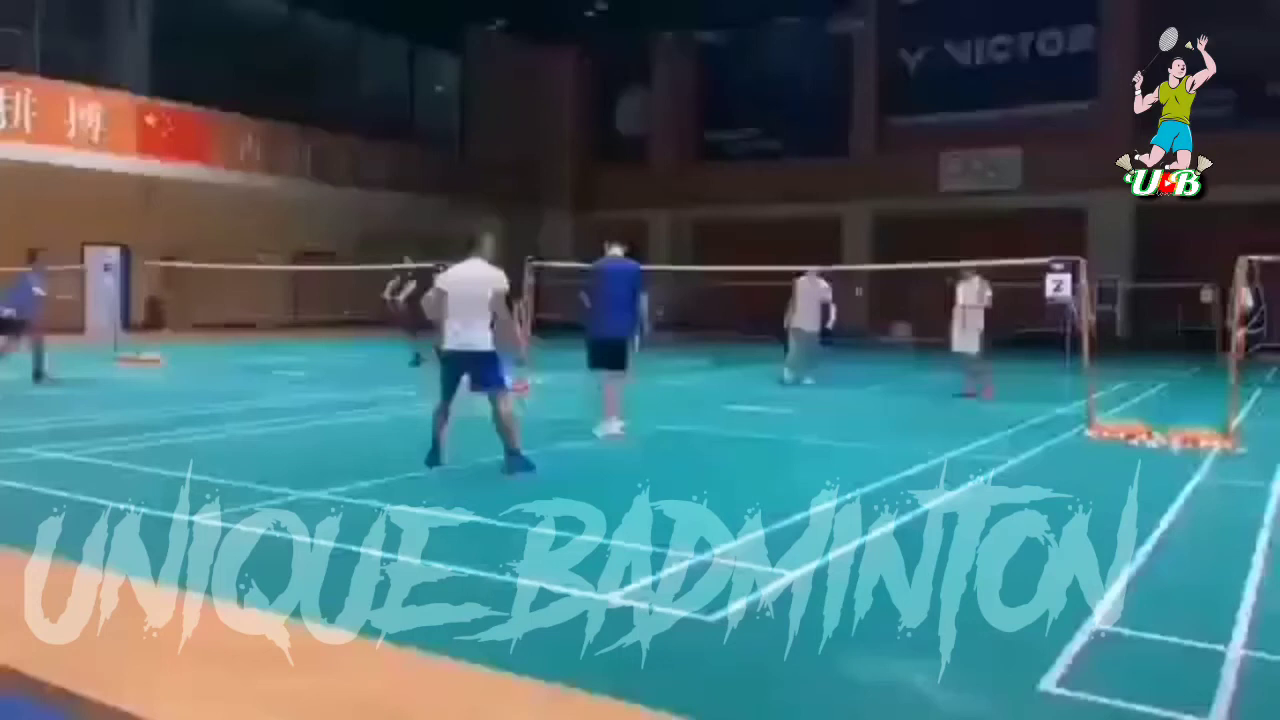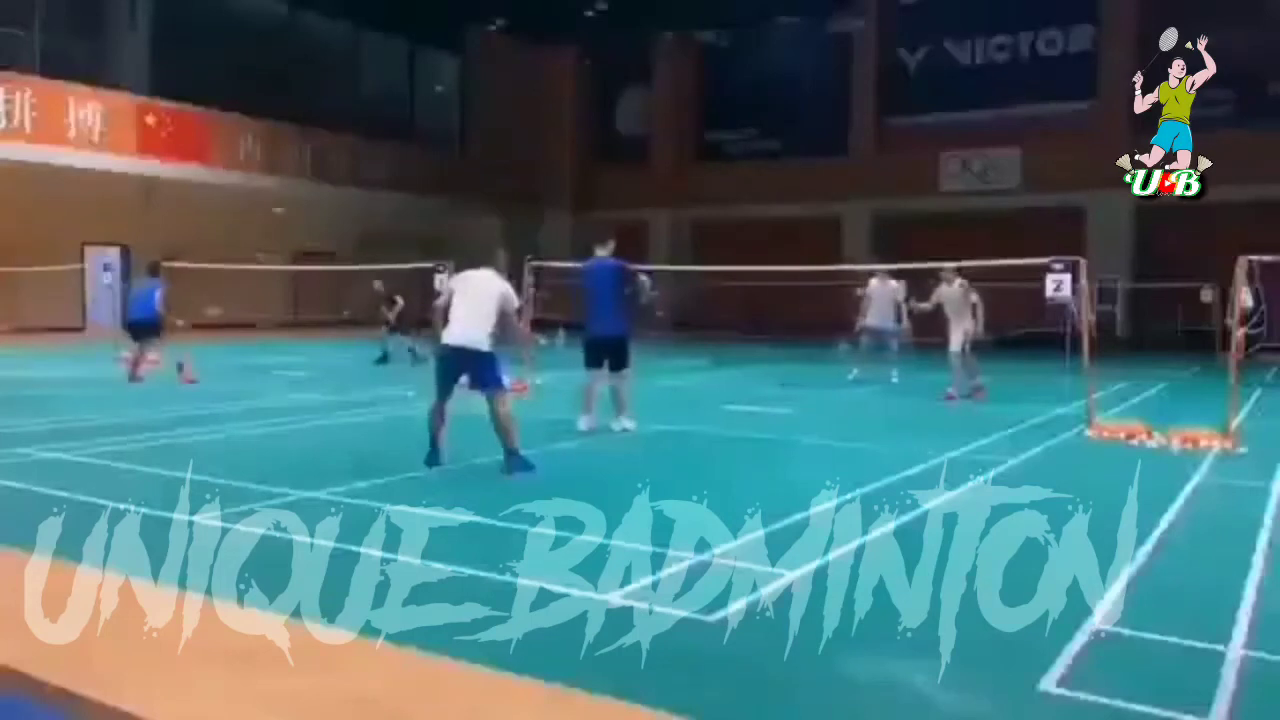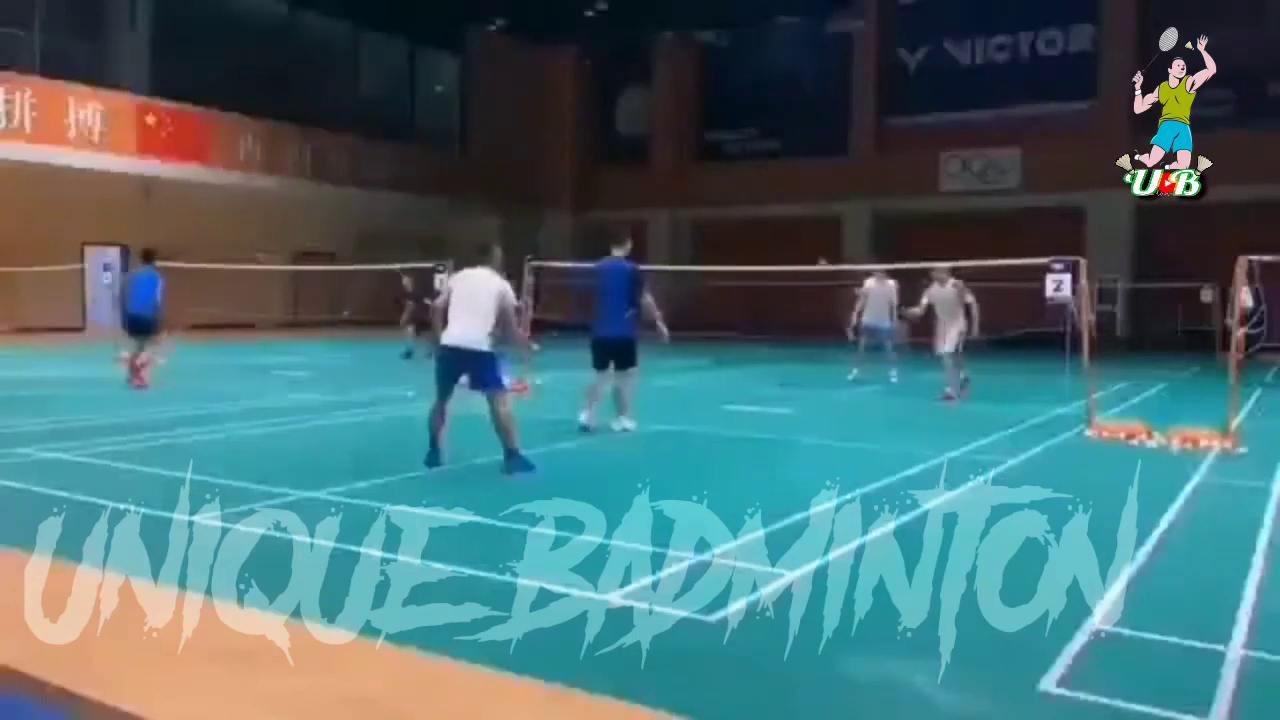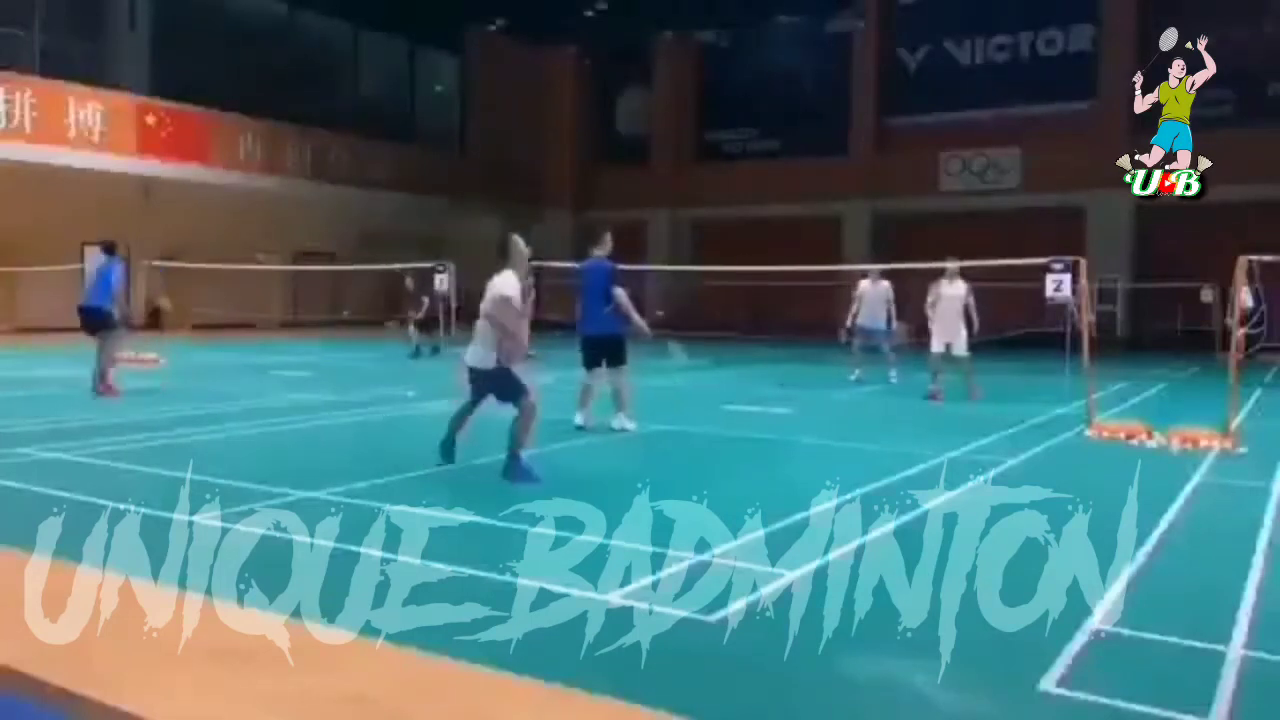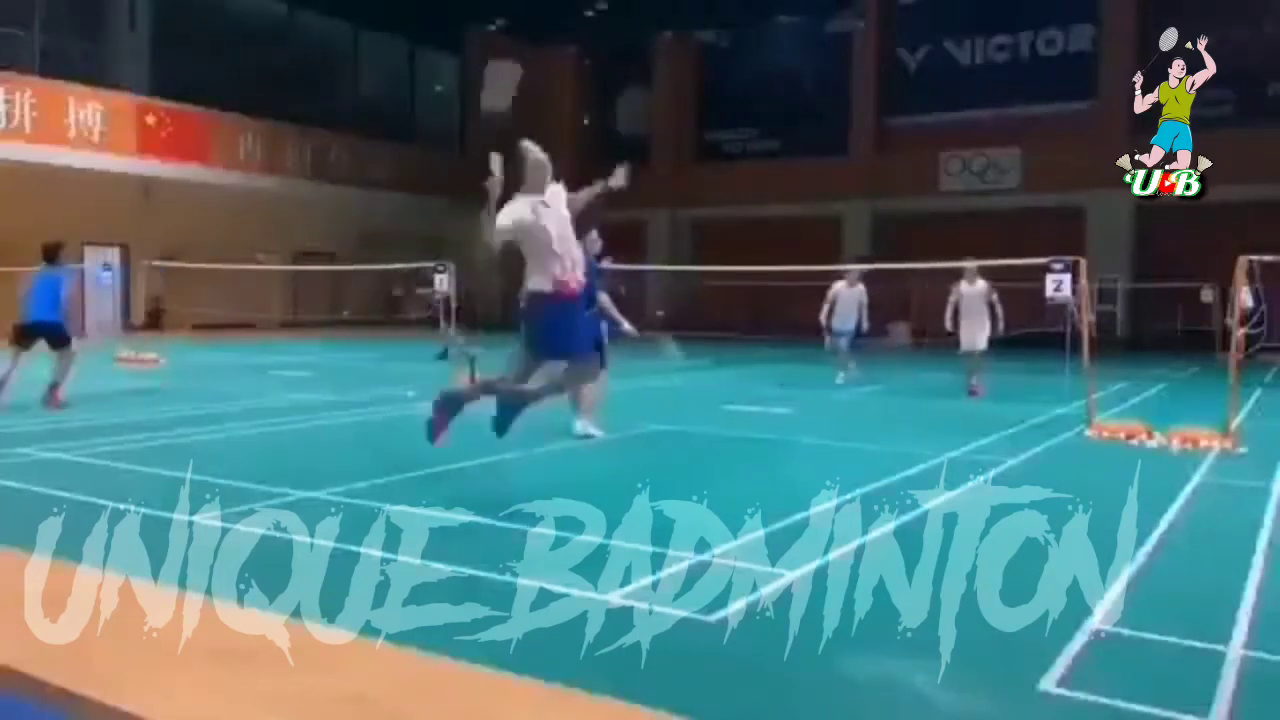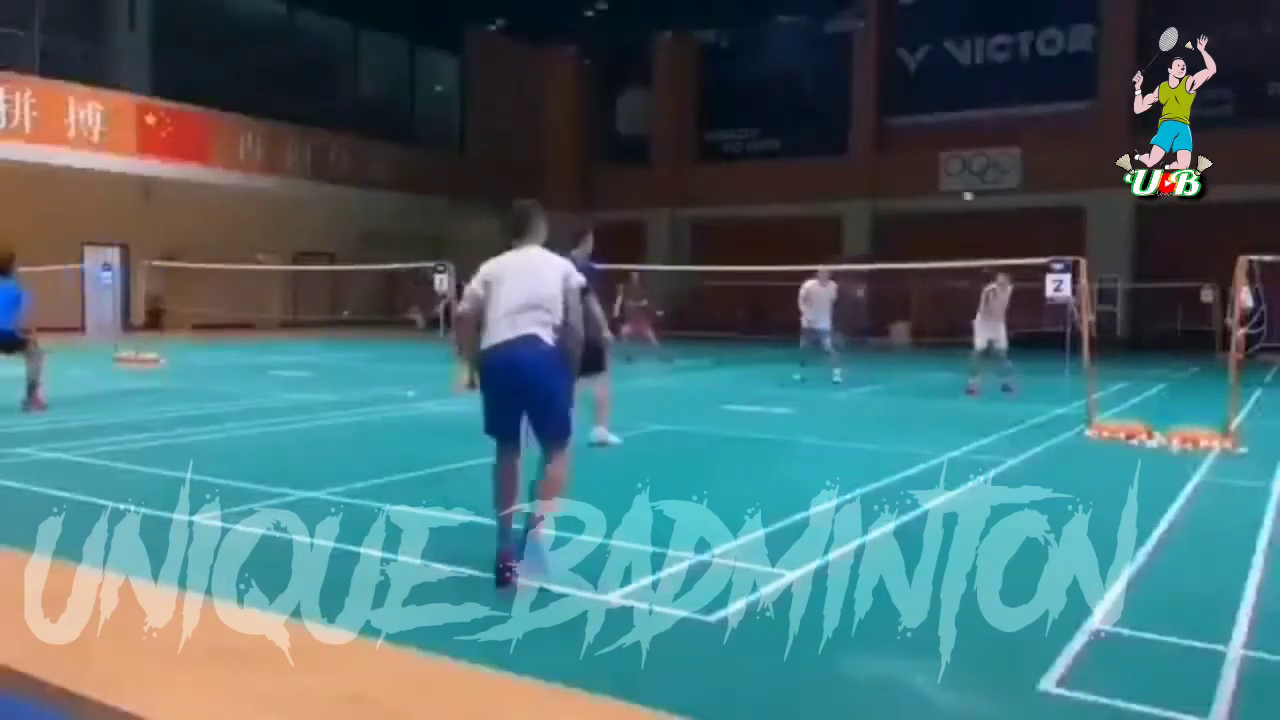
dt=0.7s
person 1, frame 1
left shoulder: (450, 273)
right shoulder: (495, 275)
left elbow: (429, 305)
right elbow: (501, 314)
left wrist: (442, 326)
right wrist: (517, 343)
left hip: (451, 347)
right hip: (482, 347)
left knee: (444, 402)
right knee: (501, 401)
left ankle: (435, 453)
right ankle: (513, 456)
person 1, frame 2
left shoulder: (461, 277)
right shoulder: (503, 286)
left elbow: (439, 306)
right elbow: (513, 326)
left wrist: (440, 335)
right wrist: (532, 340)
left hip: (450, 345)
right hip: (479, 347)
left knee: (440, 400)
right knee: (499, 401)
left ankle: (434, 452)
right ankle: (512, 456)
person 1, frame 3
left shoulder: (459, 277)
right shoulder: (501, 285)
left elbow: (438, 308)
right elbow: (510, 327)
left wrist: (439, 337)
right wrist: (528, 345)
left hip: (449, 346)
right hip: (479, 347)
left knee: (441, 399)
right knee: (499, 400)
left ankle: (434, 452)
right ankle: (513, 456)
person 1, frame 4
left shoulder: (505, 282)
right shoulder: (509, 283)
right elbow: (490, 313)
left wrist: (517, 338)
right wrist: (516, 336)
left hip: (479, 358)
right hip: (490, 361)
left knee: (473, 402)
right knee: (527, 406)
left ankle: (448, 444)
right ankle: (514, 463)
person 1, frame 5
left shoulder: (555, 194)
right shoulder: (521, 209)
left elbow: (570, 207)
left wrist: (605, 186)
left hip: (569, 294)
right hip: (554, 297)
left knee: (526, 370)
right knee: (585, 368)
right ankle: (515, 400)
person 1, frame 6
left shoulder: (491, 268)
right shoulder: (562, 266)
left elbow: (464, 317)
right elbow: (575, 328)
left wrist: (474, 363)
right wrist: (569, 371)
left hip: (495, 359)
right hip: (539, 355)
left knee: (507, 453)
right knee: (557, 451)
left ankle: (507, 552)
right ankle: (537, 532)
person 2, frame 1
left shoulder: (597, 268)
right shoulder: (635, 268)
left elbow: (587, 298)
right elbow: (641, 301)
right wrist: (643, 324)
left hip: (599, 331)
right hip: (622, 331)
left knee: (604, 375)
right knee: (617, 376)
left ankle: (609, 421)
right ankle: (612, 420)
person 2, frame 2
left shoulder: (585, 269)
right shoulder: (618, 267)
right elbow: (643, 281)
right wrist: (643, 297)
left hip: (593, 331)
right hip: (616, 331)
left knee: (593, 376)
right knee: (619, 376)
left ankle: (586, 418)
right ankle: (621, 418)
person 2, frame 3
left shoulder: (598, 268)
right shoulder: (631, 269)
right elbow: (644, 299)
right wrist: (659, 322)
left hip: (600, 330)
right hip: (623, 331)
left knee: (601, 375)
right knee: (623, 376)
left ankle: (587, 414)
right ankle: (622, 418)
person 2, frame 4
left shoulder: (582, 269)
right shoulder: (608, 267)
right elbow: (617, 294)
left wrist: (581, 325)
right wrist: (635, 317)
left hip: (588, 330)
right hip: (610, 329)
left knee: (591, 375)
right knee: (618, 374)
left ankle: (581, 415)
right ankle: (621, 417)
person 2, frame 5
right shoulder: (591, 267)
right elbow: (601, 298)
right wrist: (622, 322)
right hip: (591, 330)
right knee: (595, 375)
left ankle: (580, 419)
right ankle: (584, 421)
person 2, frame 6
right shoulder: (586, 269)
right elbow: (591, 301)
right wrist: (605, 329)
right hip: (588, 334)
right knee: (599, 380)
right ankle: (600, 430)
